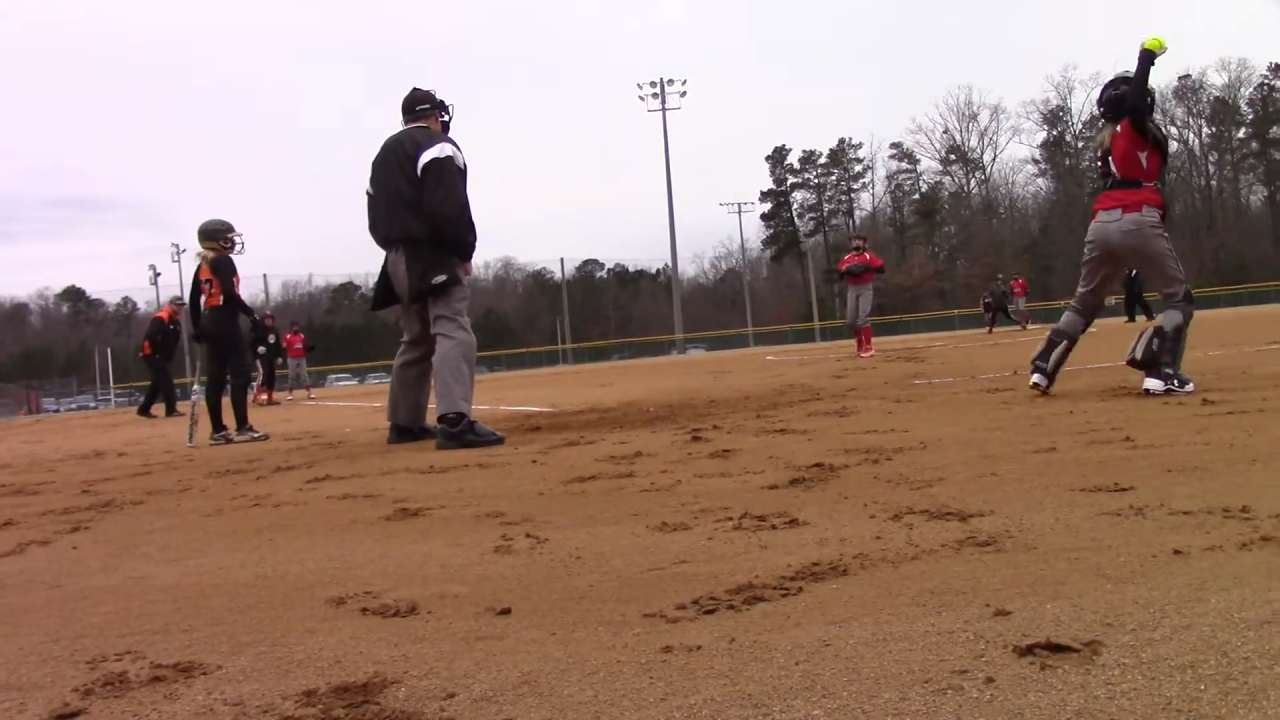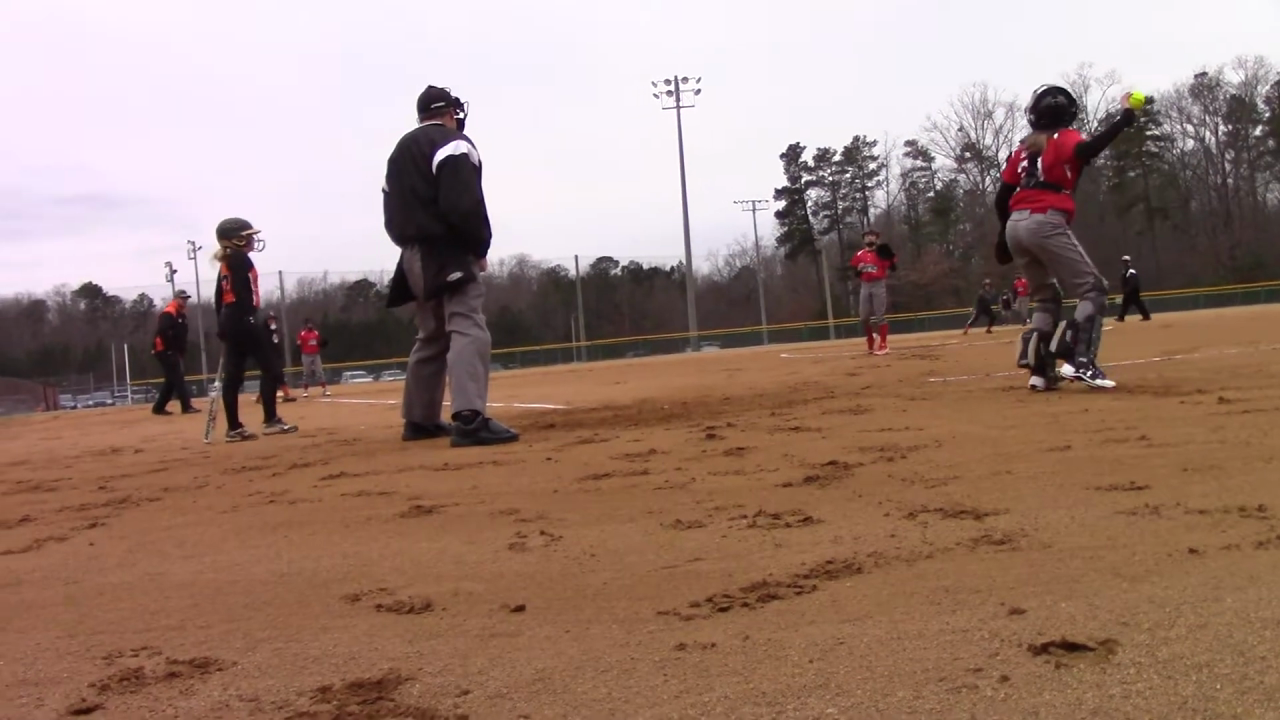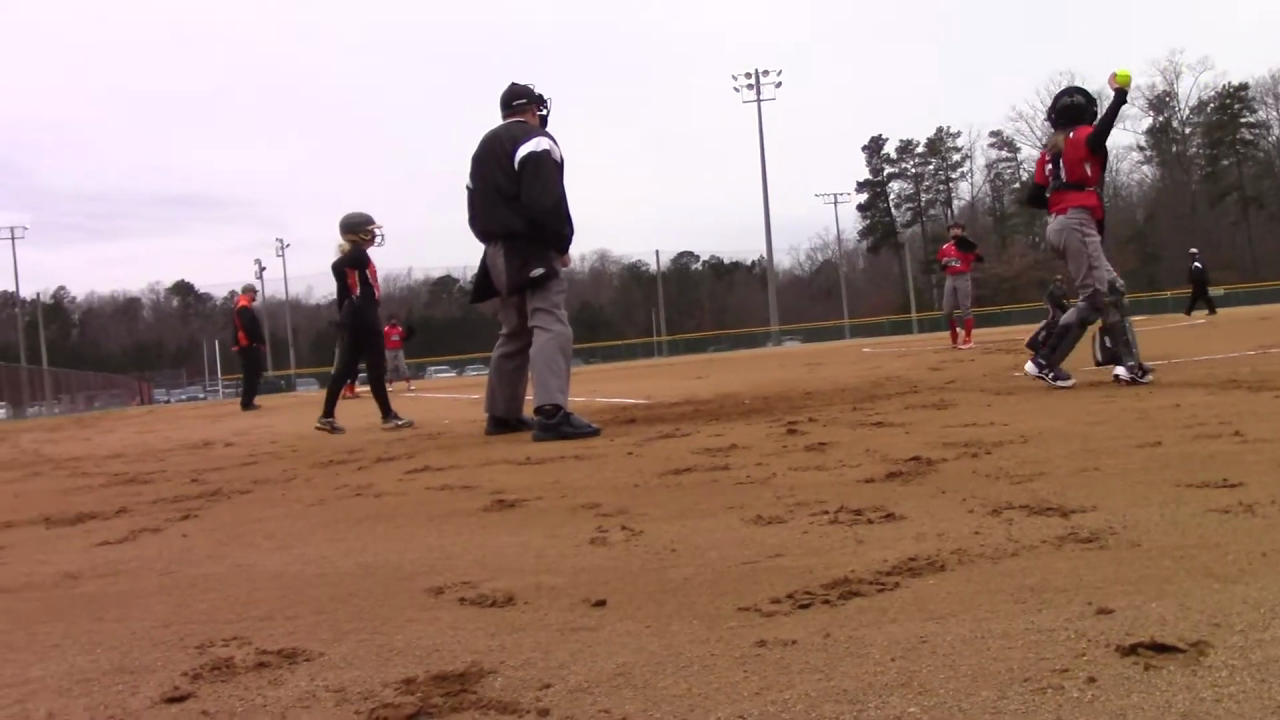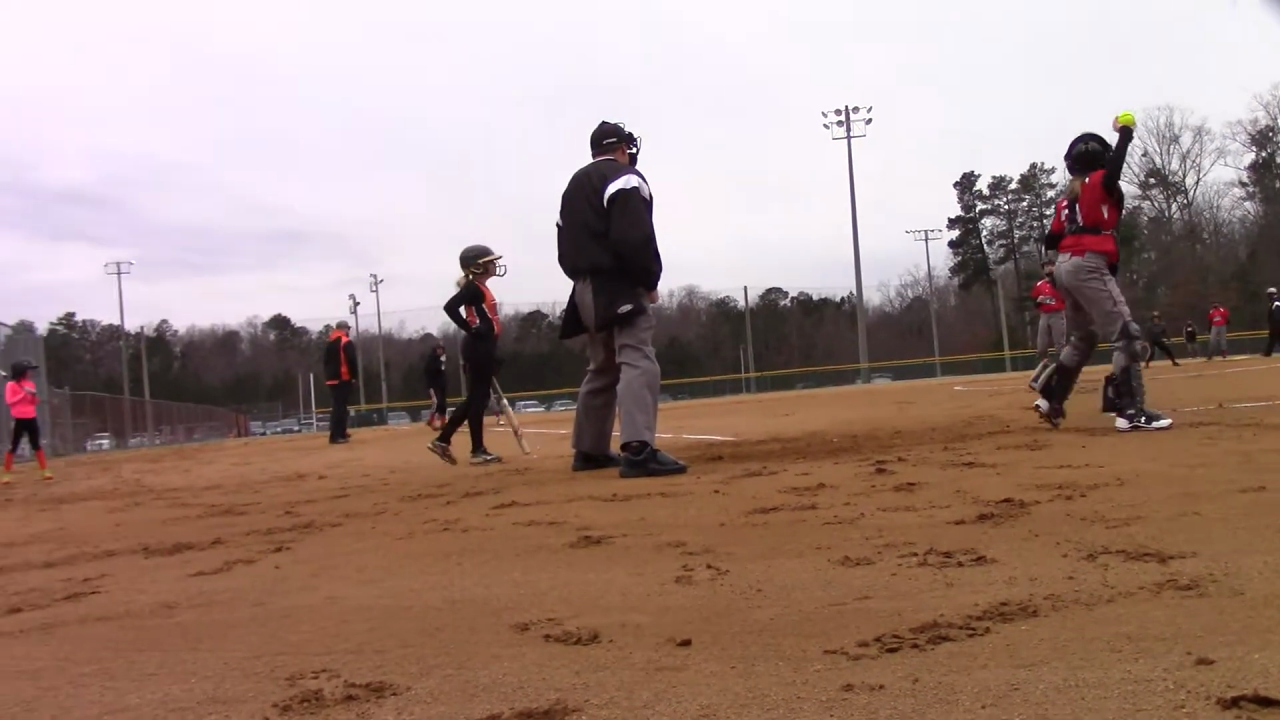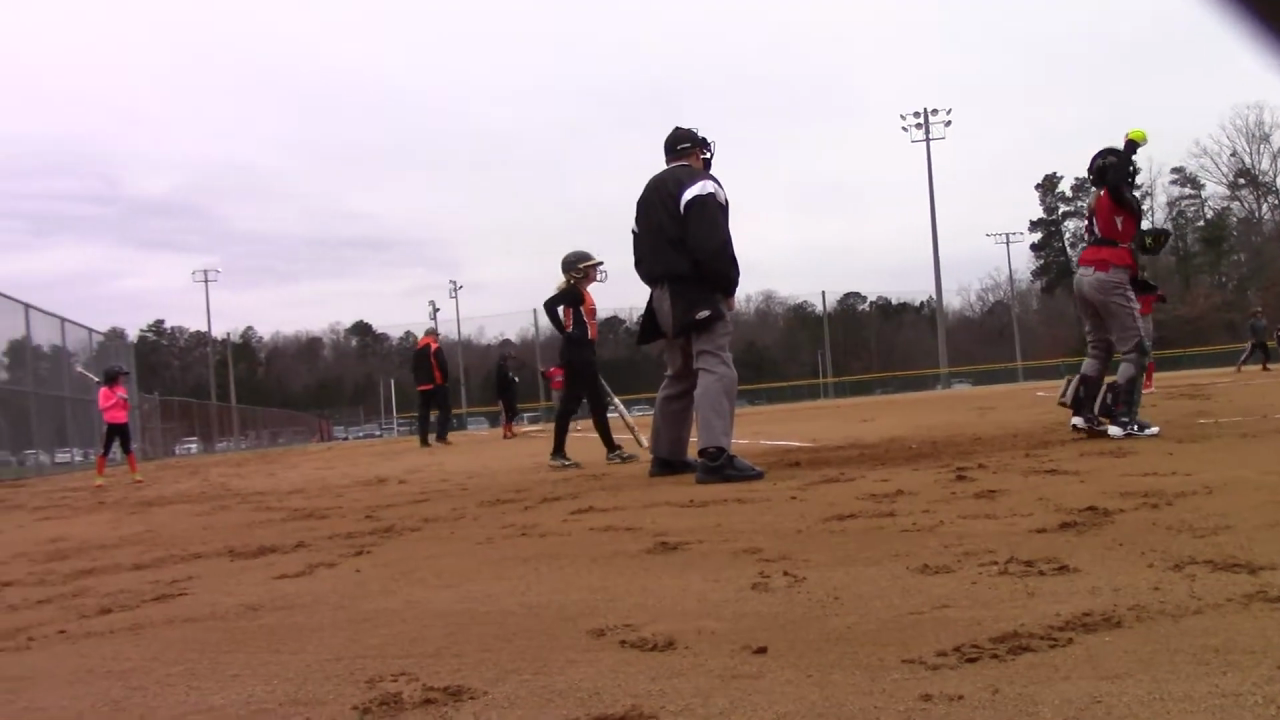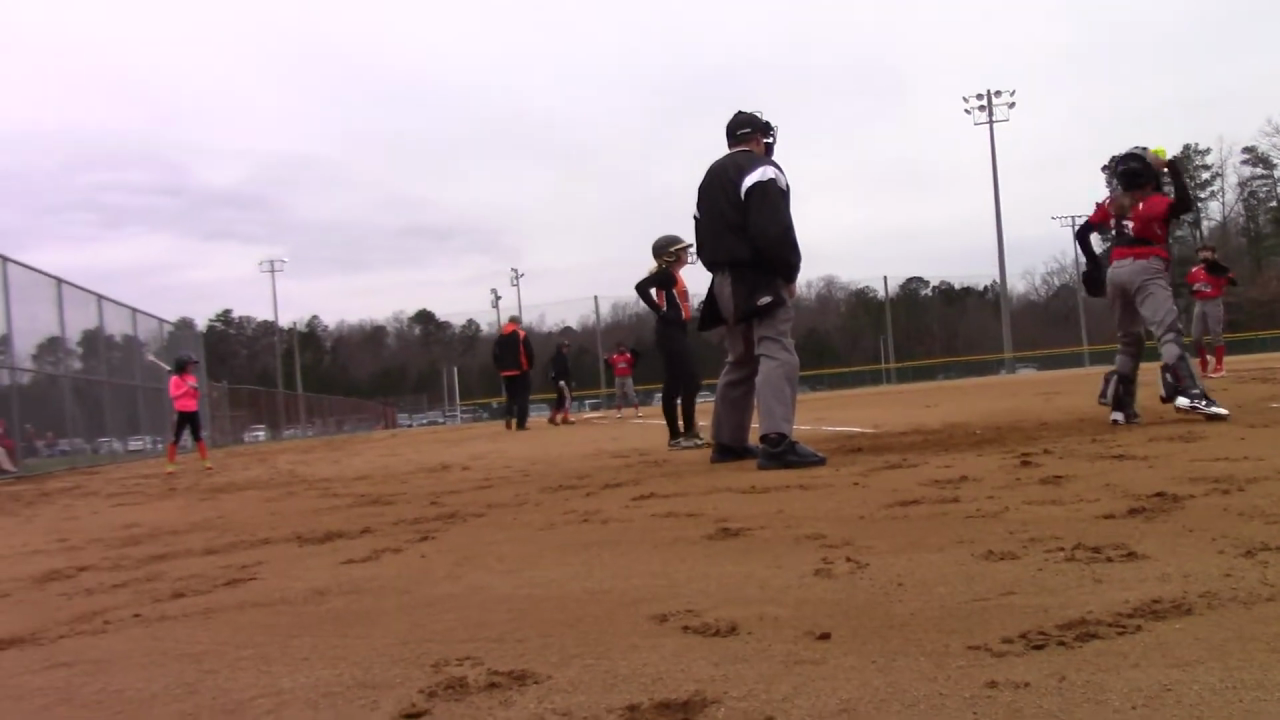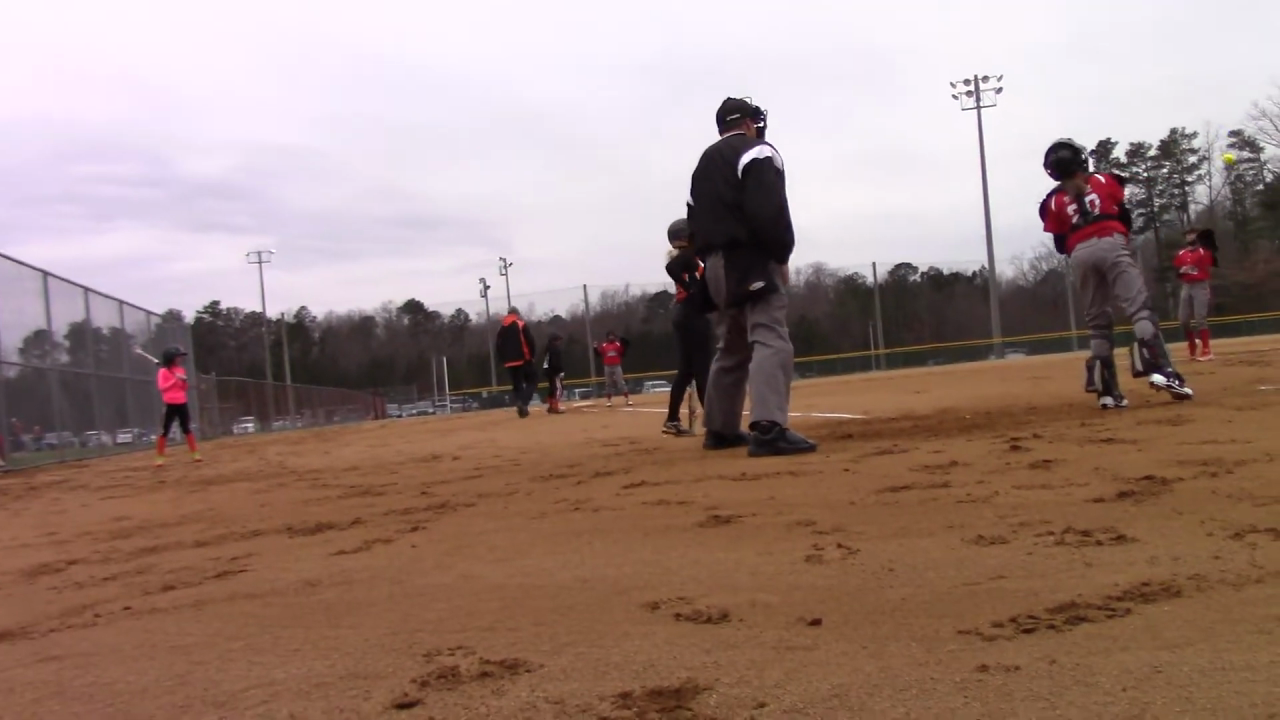
dt=0.5s
person 1, frame 1
left shoulder: (384, 154)
right shoulder: (439, 147)
left elbow: (376, 214)
right elbow: (449, 209)
left wrist: (395, 248)
right wrist: (465, 252)
left hip: (398, 259)
right hip: (433, 256)
left knee: (416, 339)
right knee: (453, 333)
left ankle: (404, 422)
right ankle: (455, 422)
person 1, frame 2
left shoulder: (400, 152)
right shoulder: (454, 144)
left elbow: (392, 211)
right elbow: (464, 206)
left wrist: (411, 245)
right wrist: (480, 248)
left hip: (414, 257)
right hip: (448, 253)
left knee: (431, 337)
right knee: (468, 330)
left ankle: (420, 419)
right ankle: (470, 420)
person 1, frame 3
left shoulder: (484, 149)
right shoulder: (536, 141)
left elbow: (476, 208)
right elbow: (546, 202)
left wrist: (495, 241)
right wrist: (562, 243)
left hip: (498, 252)
right hip: (530, 249)
left knee: (514, 332)
right knee: (550, 326)
left ankle: (502, 413)
right ankle: (551, 414)
person 1, frame 4
left shoulder: (574, 186)
right shoulder: (625, 179)
left elbow: (565, 245)
right elbow: (634, 239)
left wrist: (583, 278)
right wrist: (650, 280)
left hip: (586, 289)
right hip: (618, 286)
left knee: (602, 368)
right knee: (637, 362)
left ankle: (590, 449)
right ankle: (638, 451)
person 1, frame 5
left shoulder: (648, 193)
right shoulder: (701, 185)
left elbow: (641, 252)
right elbow: (712, 245)
left wrist: (661, 285)
right wrist: (728, 287)
left hip: (664, 296)
right hip: (697, 292)
left knee: (679, 374)
right knee: (715, 368)
left ankle: (667, 455)
right ankle: (715, 457)
person 1, frame 6
left shoulder: (710, 178)
right shoulder: (761, 170)
left elbow: (703, 237)
right elbow: (773, 231)
left wrist: (722, 270)
right wrist: (789, 273)
left hip: (725, 282)
right hip: (758, 278)
left knee: (740, 361)
right knee: (776, 354)
left ankle: (728, 441)
right ankle: (776, 442)
person 1, frame 7
left shoulder: (704, 163)
right shoulder: (757, 151)
left elbow: (695, 223)
right elbow: (769, 211)
left wrist: (712, 257)
right wrist: (782, 255)
left hip: (717, 265)
right hip: (751, 261)
left knee: (732, 348)
right knee: (770, 341)
left ankle: (720, 429)
right ankle: (768, 429)
person 2, frame 1
left shoulder: (1108, 139)
right shoulder: (1135, 129)
right elbow: (1136, 99)
right wrist: (1147, 56)
left hip: (1101, 225)
right hip: (1138, 223)
left knee: (1085, 303)
right knee: (1178, 298)
left ankle: (1043, 367)
right ankle: (1161, 371)
person 2, frame 2
left shoulder: (1021, 149)
right shoulder: (1066, 138)
left elbow: (1002, 197)
right elbow: (1086, 150)
left wrist: (1005, 233)
right wrist: (1125, 117)
left hip: (1015, 226)
right hip: (1047, 223)
left knee: (1046, 298)
right knee: (1092, 290)
left ankle: (1040, 371)
right ankle: (1080, 361)
person 2, frame 3
left shoulder: (1049, 151)
right shoulder: (1084, 137)
left elbow: (1033, 197)
right elbow: (1099, 136)
right wrist: (1118, 95)
left hip: (1057, 226)
right hip: (1077, 223)
left knee: (1111, 291)
right knee: (1094, 298)
left ankle: (1127, 363)
right ankle: (1043, 360)
person 2, frame 4
left shoulder: (1067, 197)
right shoulder: (1101, 183)
left elbow: (1051, 241)
right elbow: (1114, 170)
right wrist: (1125, 133)
left hip: (1064, 266)
right hip: (1089, 267)
left knee: (1084, 337)
right knee: (1126, 335)
left ankle: (1050, 398)
right ankle: (1131, 412)
person 2, frame 5
left shoulder: (1095, 202)
right shoulder: (1118, 197)
right elbow: (1114, 184)
left wrist: (1140, 241)
right wrist: (1130, 148)
left hip: (1084, 277)
right hip: (1110, 278)
left knee: (1099, 347)
right knee: (1134, 350)
left ankle: (1083, 412)
right ankle: (1122, 420)
person 2, frame 6
left shoulder: (1110, 203)
right shoulder: (1152, 203)
left elbow: (1082, 234)
right elbow: (1183, 203)
left wrist: (1092, 265)
right wrist: (1172, 167)
left hip: (1115, 271)
right hip: (1146, 270)
left knee: (1129, 339)
right knee: (1168, 332)
left ankle: (1121, 406)
right ankle: (1187, 394)
person 2, frame 7
left shoulder: (1053, 200)
right shoulder: (1104, 180)
left elbow: (1060, 245)
right elbow: (1126, 217)
left hip: (1081, 255)
right hip: (1112, 246)
left knee: (1098, 322)
right knee: (1140, 310)
left ankle: (1107, 390)
right ankle: (1161, 371)
person 3, frame 1
left shoulder: (202, 266)
right shoulder: (223, 261)
left elbow: (194, 299)
right elbow: (230, 294)
left wrist: (197, 328)
right wrist: (251, 314)
left hip: (208, 322)
right hip: (225, 321)
left knee: (215, 377)
right knee: (240, 374)
left ankle: (218, 431)
right ankle: (242, 428)
person 3, frame 2
left shoulder: (226, 262)
right shoulder: (240, 258)
left elbow: (219, 295)
right elbow: (240, 289)
left wrist: (223, 326)
right wrist: (250, 316)
left hip: (230, 320)
right hip: (243, 319)
left knee: (233, 374)
right knee: (269, 368)
left ankle: (234, 428)
right ankle: (271, 420)
person 3, frame 3
left shoulder: (353, 255)
right shoulder: (359, 253)
left elbow: (342, 287)
right elbow: (337, 266)
left wrist: (343, 314)
right wrist: (352, 299)
left hip: (354, 315)
right hip: (363, 313)
left knee: (346, 367)
right knee: (376, 366)
left ankle: (327, 417)
right ankle: (388, 416)
person 3, frame 4
left shoulder: (482, 288)
right shoulder: (472, 288)
right elbow: (449, 307)
right wrist: (469, 329)
left hip: (483, 348)
right hip: (478, 347)
left knee: (475, 398)
right knee: (478, 399)
left ankle: (442, 440)
right ankle: (477, 450)
person 3, frame 5
left shoulder: (583, 293)
right shoulder: (574, 291)
right elbow: (549, 305)
right wrist: (564, 332)
left hip: (584, 353)
right hip: (576, 353)
left knee: (598, 402)
right knee: (570, 402)
left ankle: (612, 450)
right ankle: (557, 453)
person 3, frame 6
left shoulder: (674, 277)
right shoulder: (666, 274)
right elbow: (641, 287)
right wrist: (659, 312)
left hip: (676, 334)
right hip: (670, 334)
left knee: (672, 385)
right knee: (690, 382)
left ankle: (675, 436)
right ankle: (689, 433)
person 3, frame 7
left shoulder: (685, 258)
right shoulder: (687, 256)
right elbow: (671, 268)
right wrist: (691, 291)
left hip: (685, 315)
right hip: (693, 315)
left knee: (686, 370)
right knee: (703, 369)
left ankle: (672, 420)
